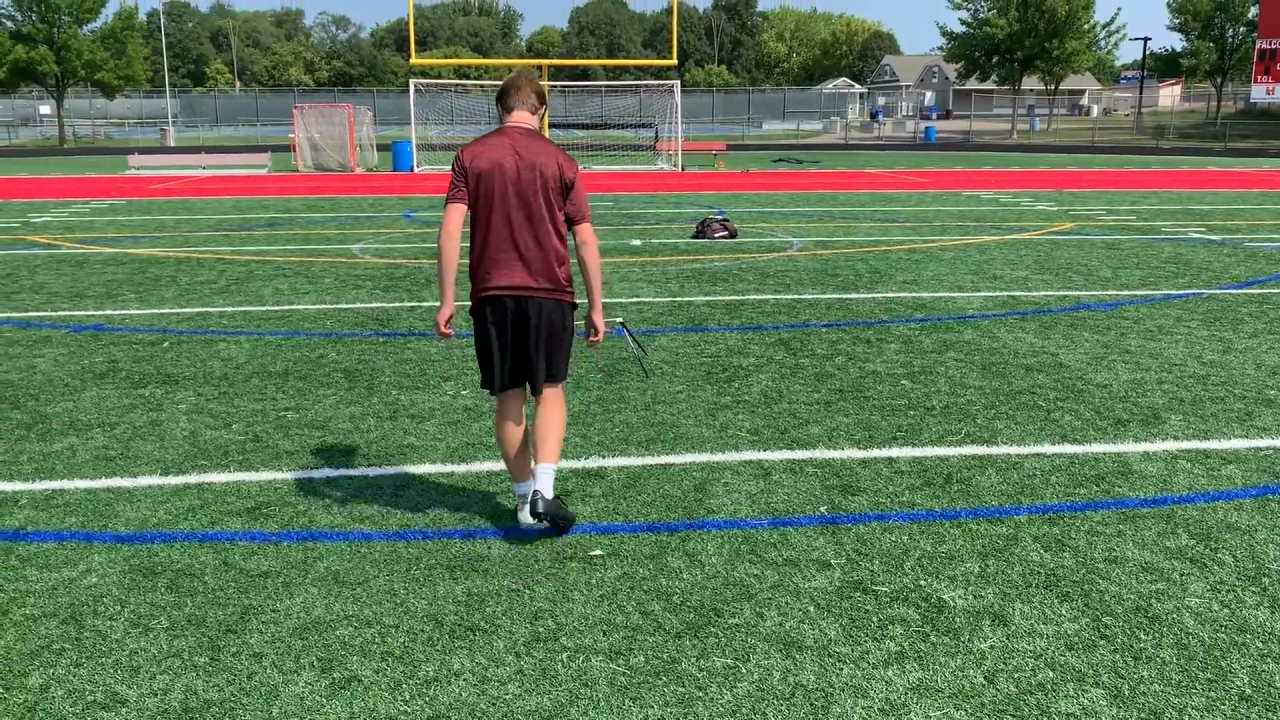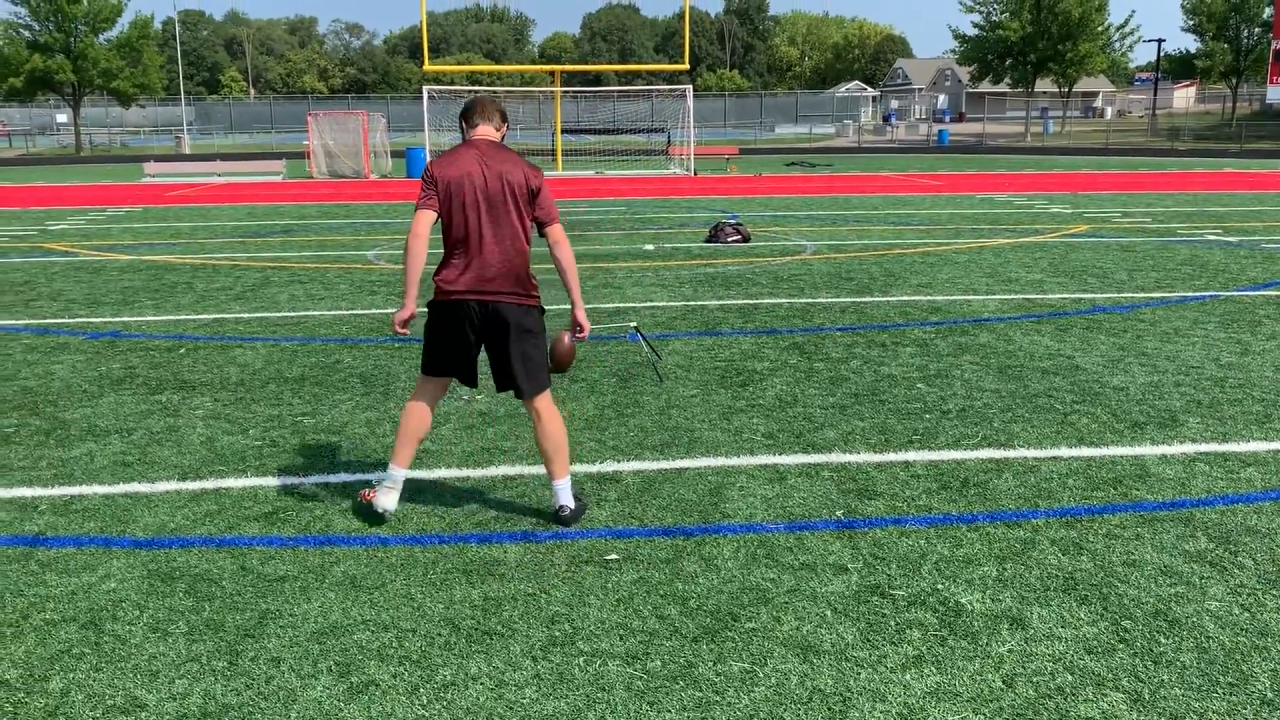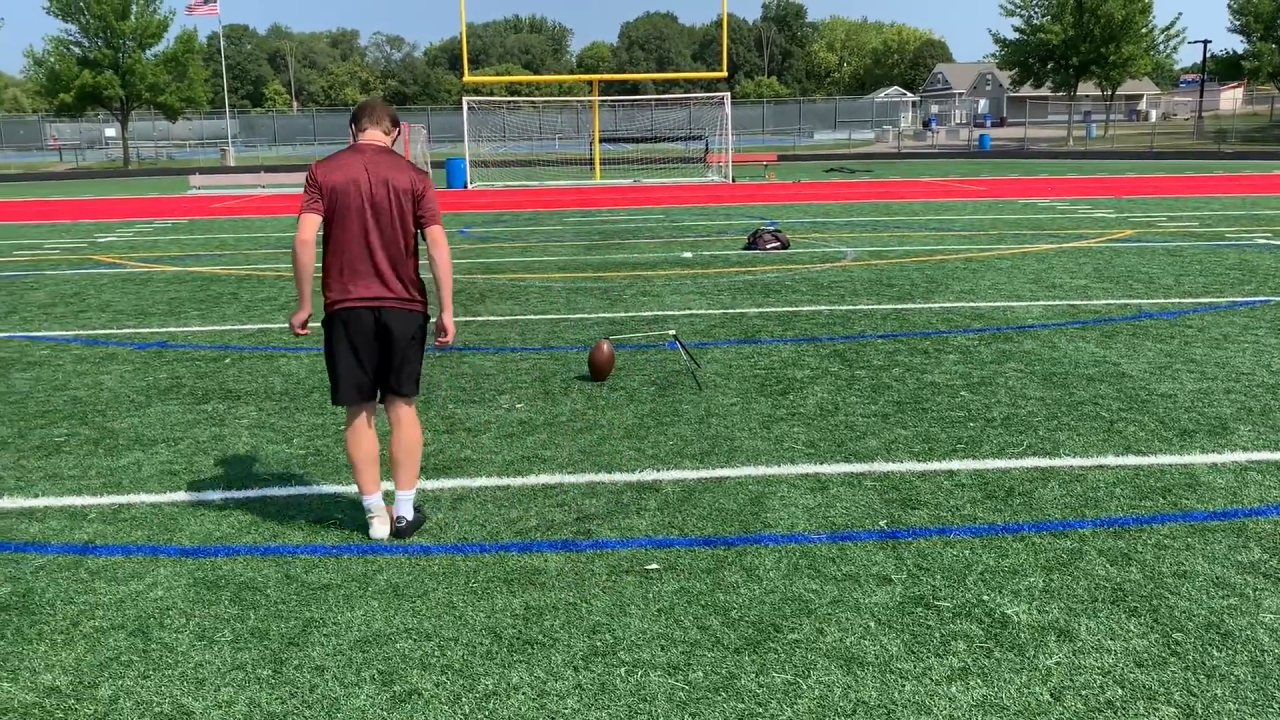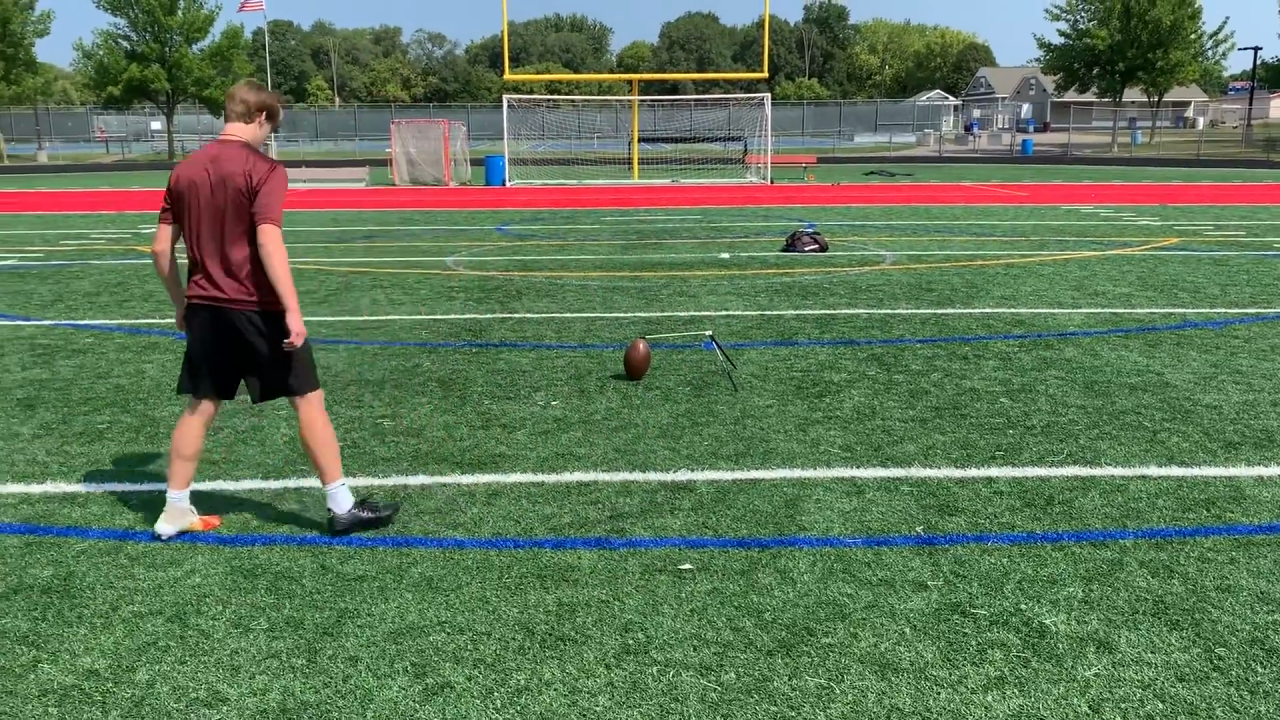
dt=0.7s
person 1, frame 1
left shoulder: (471, 155)
right shoulder: (559, 160)
left elbow: (450, 231)
right elbow: (585, 239)
left wrist: (447, 299)
right wrist: (596, 306)
left hip: (492, 295)
right hip: (550, 294)
left knee: (509, 398)
right knee: (550, 392)
left ankle: (523, 497)
right ankle: (543, 491)
person 1, frame 2
left shoulder: (441, 167)
right shoulder: (526, 170)
left elbow: (419, 233)
right elbow: (558, 240)
left wrist: (409, 301)
right wrist: (577, 305)
left hip: (456, 297)
right hip: (516, 299)
left knee: (427, 390)
right knee: (539, 400)
left ankle: (389, 489)
right ankle: (565, 499)
person 1, frame 3
left shoulder: (323, 171)
right shoulder: (413, 176)
left elbow: (305, 239)
right elbow: (437, 244)
left wrist: (304, 305)
right wrist: (446, 310)
left hip: (347, 307)
right hip: (403, 306)
left knee: (357, 414)
right knee: (402, 407)
left ankle: (375, 512)
right ankle: (405, 510)
person 1, frame 4
left shoulder: (183, 170)
right shoulder: (262, 169)
left elbow: (161, 247)
right elbow: (269, 243)
left wrist: (180, 302)
right wrist: (292, 311)
left hip: (206, 308)
right hip: (257, 307)
left knee: (199, 408)
right knee: (309, 402)
left ankle: (175, 511)
right ankle: (342, 506)
